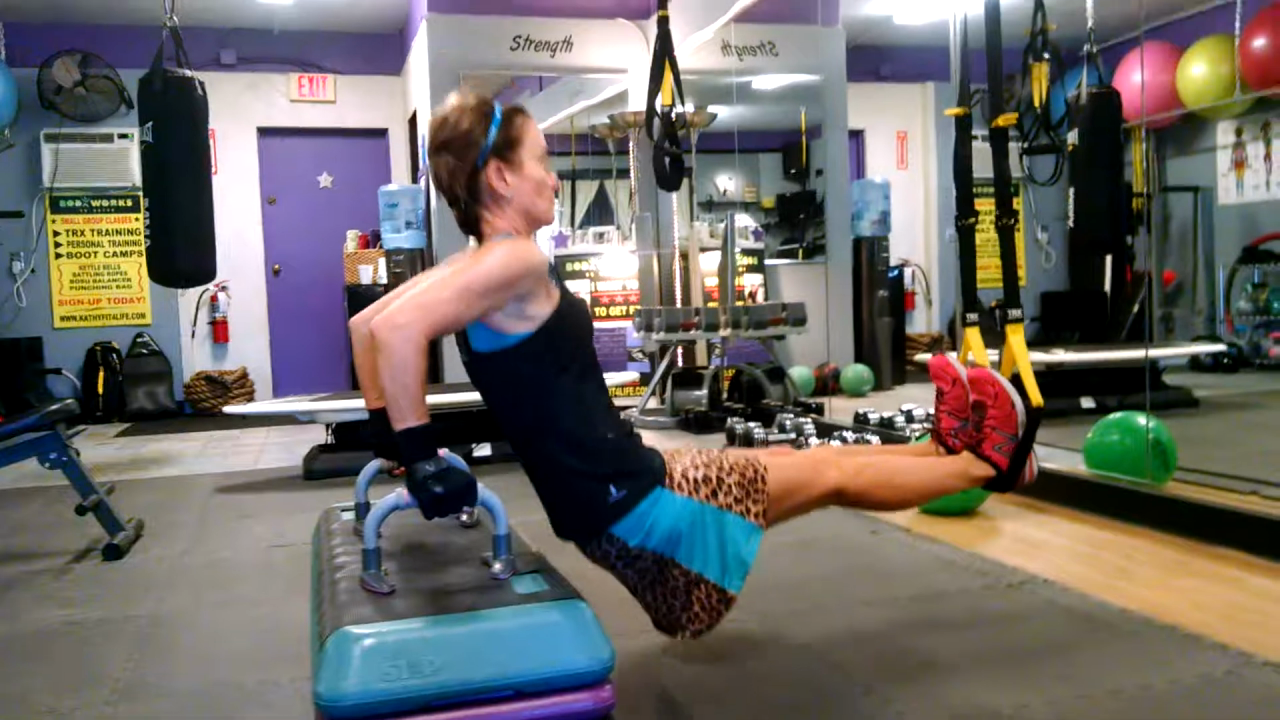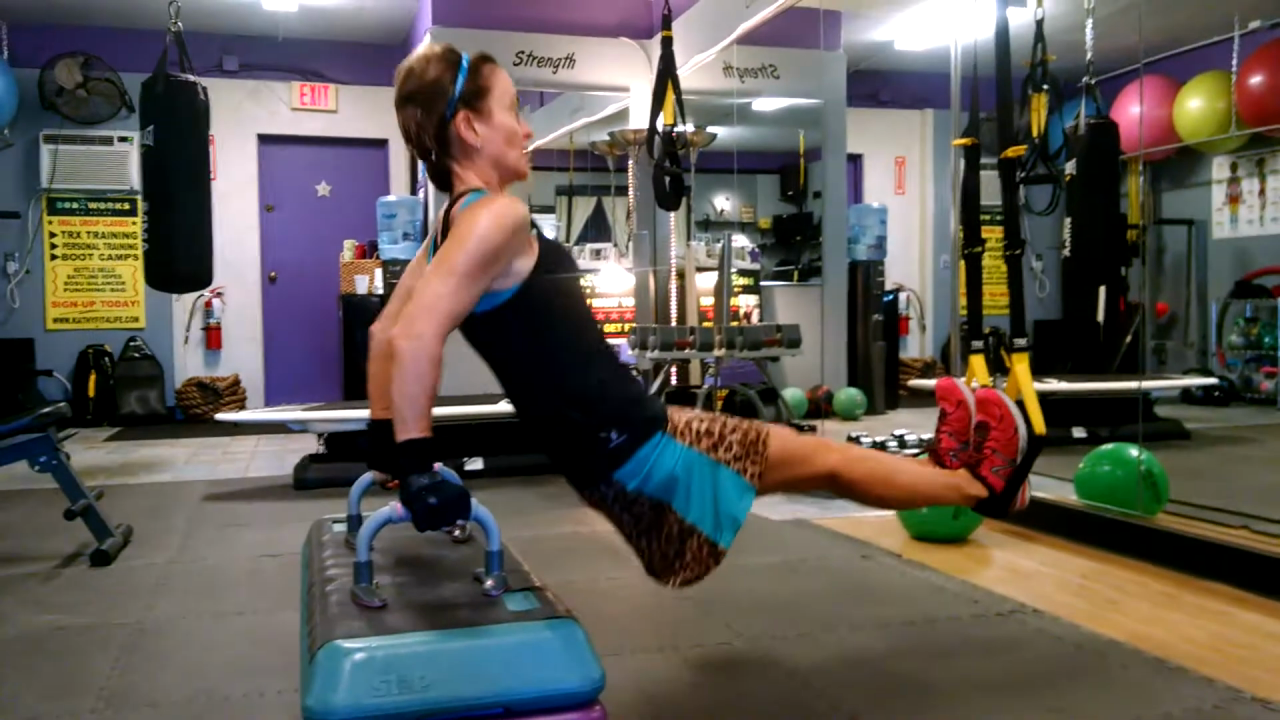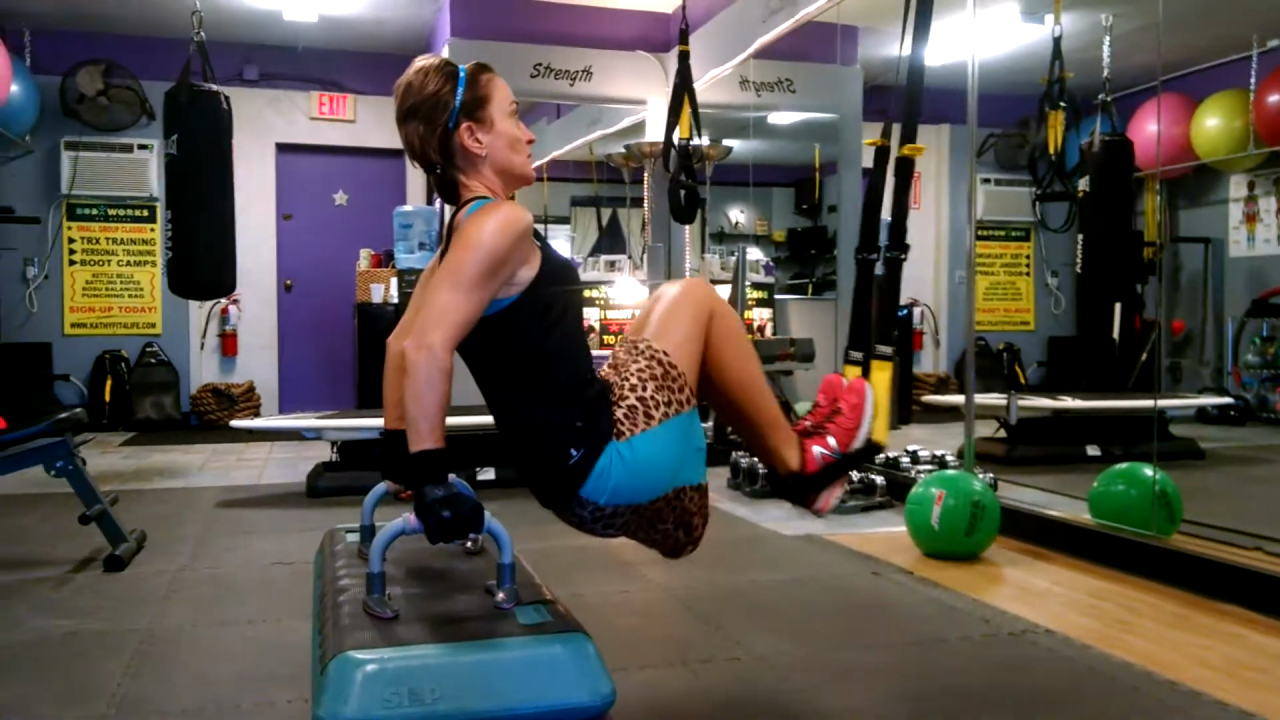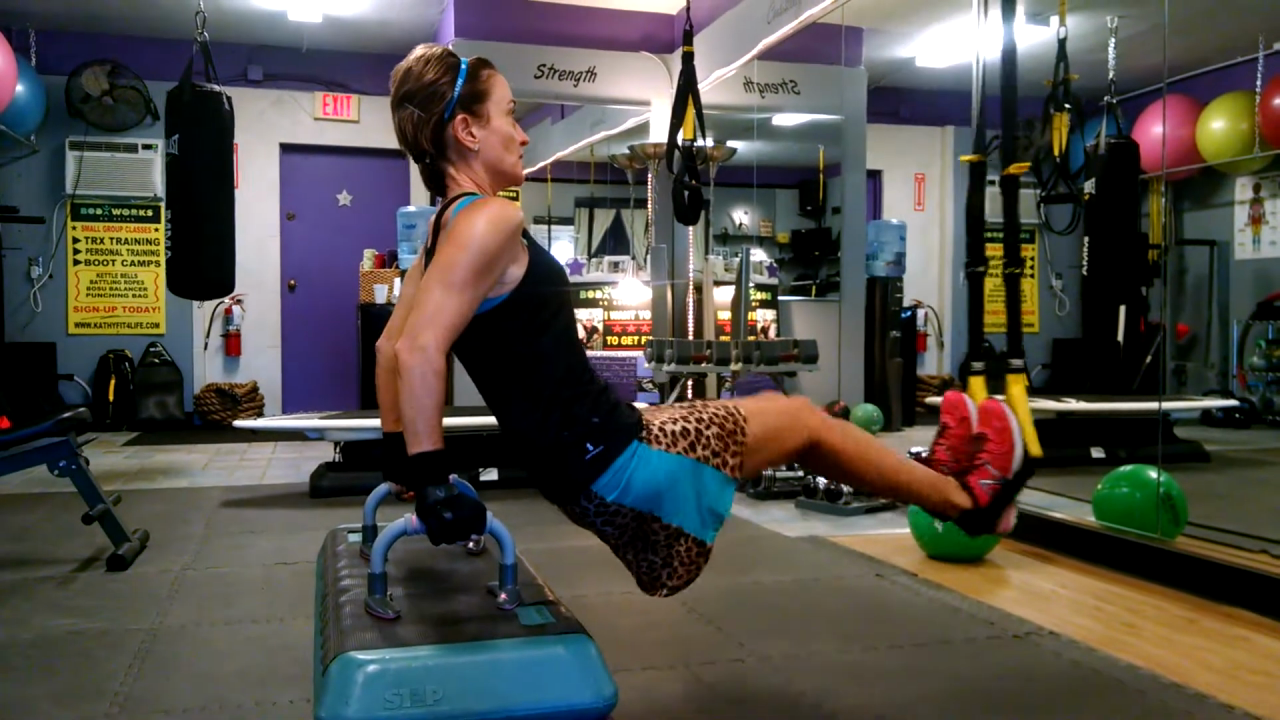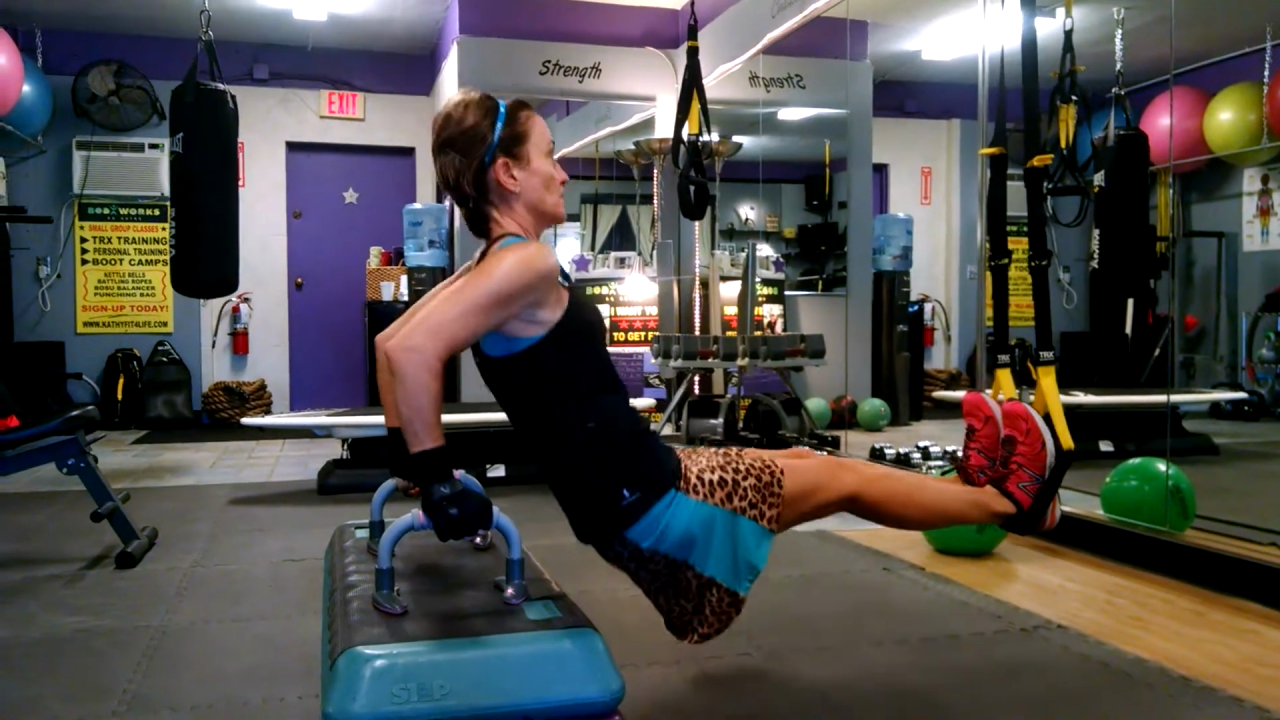
dt=0.7s
person 1, frame 1
left shoulder: (476, 265)
right shoulder: (515, 261)
left elbow: (364, 327)
right elbow: (394, 328)
left wrist: (392, 443)
right wrist: (421, 459)
left hip: (612, 489)
right hip: (628, 506)
left knee: (790, 459)
right knee: (826, 473)
left ankle: (946, 447)
right ankle: (986, 465)
person 1, frame 2
left shoulder: (456, 225)
right shoulder: (496, 218)
left elbow: (383, 335)
right elbow: (412, 340)
left wrist: (393, 452)
right wrist: (419, 466)
left hip: (610, 449)
right hip: (629, 451)
left knee: (798, 447)
right knee: (821, 457)
left ankle: (942, 472)
right ankle: (981, 487)
person 1, frame 3
left shoulder: (465, 231)
right shoulder: (500, 223)
left elbow: (400, 346)
right elbow: (425, 350)
left wrist: (403, 463)
right wrist: (434, 483)
left hip: (574, 471)
right hip: (604, 473)
left knee: (681, 304)
right knee: (693, 296)
left ankle: (785, 444)
right ankle: (795, 461)
person 1, frame 4
left shoulder: (449, 229)
right shoulder: (489, 222)
left elbow: (392, 348)
right elbow: (419, 354)
left wrist: (407, 467)
right wrist: (433, 485)
left hip: (582, 468)
right hip: (614, 470)
left knee: (781, 416)
right knee: (799, 421)
left ankle: (933, 482)
right ankle: (961, 496)
person 1, frame 5
left shoulder: (491, 269)
right shoulder: (526, 265)
left elbow: (396, 347)
right elbow: (406, 348)
left wrist: (413, 462)
right wrist: (438, 480)
left hip: (632, 489)
right hip: (647, 505)
left knee: (806, 463)
right knee: (839, 477)
left ankle: (976, 483)
right ankle: (1010, 502)
